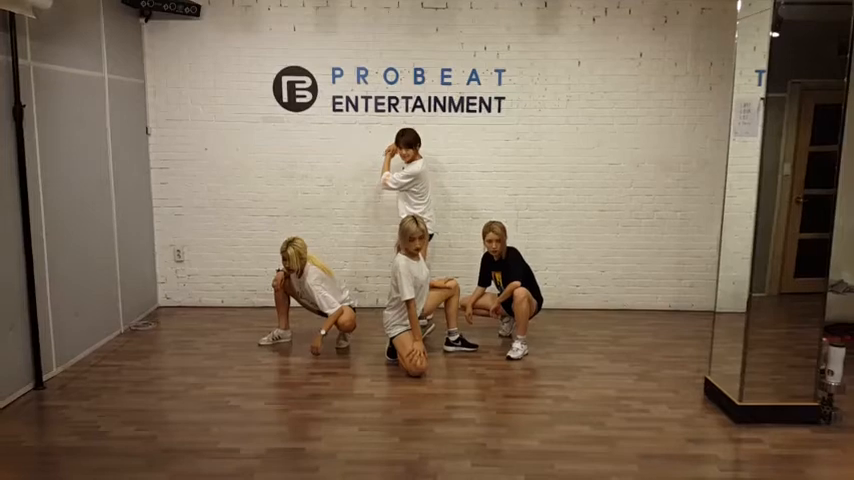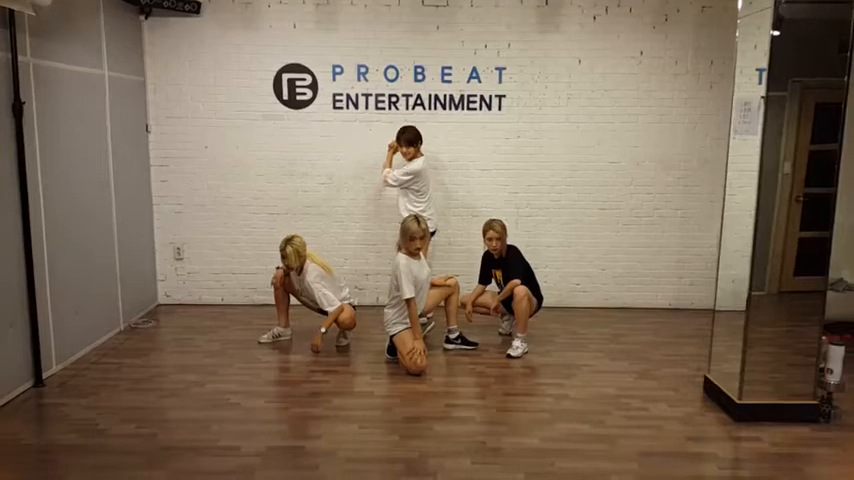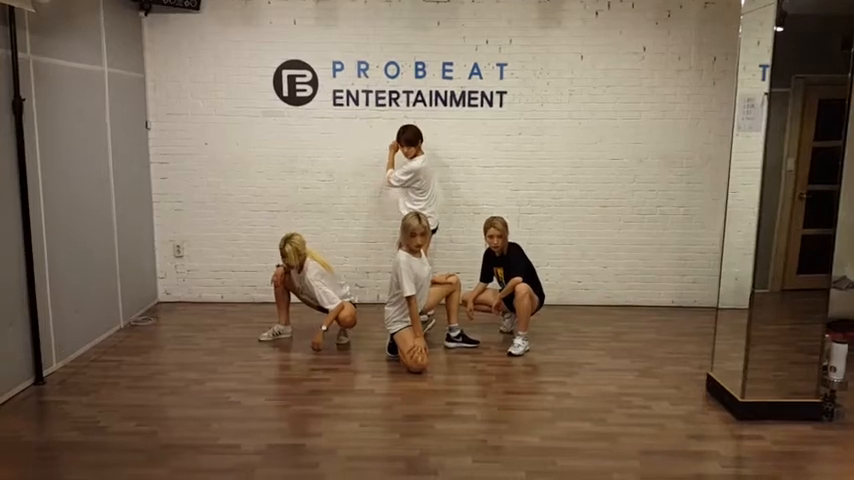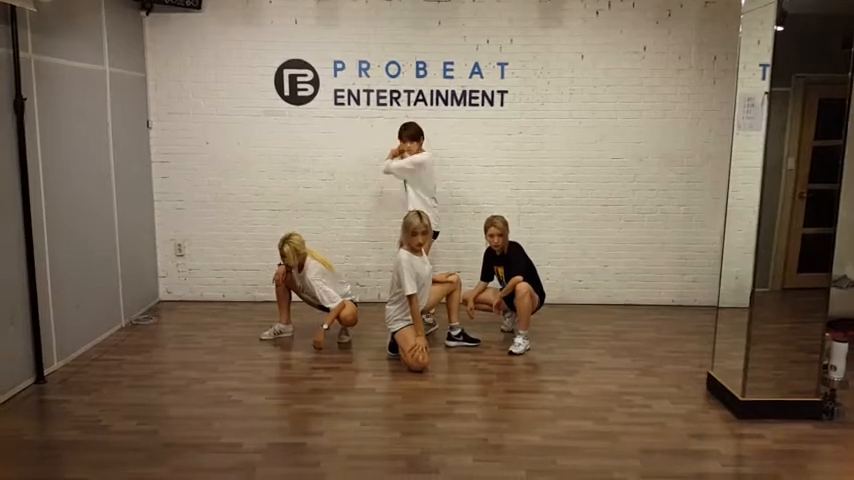
dt=0.4s
person 1, frame 1
left shoulder: (414, 170)
right shoulder: (415, 164)
left elbow: (386, 182)
left wrist: (387, 157)
right wrist: (392, 153)
left ankle: (424, 319)
person 1, frame 2
left shoulder: (414, 168)
right shoulder: (417, 162)
left elbow: (387, 178)
left wrist: (389, 155)
right wrist: (394, 151)
left ankle: (424, 317)
person 1, frame 3
left shoulder: (414, 167)
right shoulder: (420, 161)
left elbow: (391, 179)
left wrist: (391, 154)
right wrist: (395, 151)
left ankle: (425, 314)
right ankle: (423, 309)
person 1, frame 4
left shoulder: (420, 160)
right shoulder: (414, 161)
left elbow: (388, 167)
left wrist: (392, 155)
right wrist: (400, 155)
left hip: (427, 220)
right hip: (424, 218)
left ankle: (428, 318)
right ankle: (425, 312)
person 2, frame 1
left shoulder: (417, 254)
right shoulder: (401, 264)
right elbow: (410, 304)
left wrist: (434, 284)
right wrist: (418, 340)
left hip: (417, 307)
right hip: (399, 320)
left knee: (453, 286)
right knee: (417, 368)
left ankle: (453, 338)
right ankle: (397, 347)
person 2, frame 2
left shoulder: (418, 254)
right shoulder: (402, 263)
right elbow: (410, 303)
left wrist: (434, 282)
right wrist: (418, 338)
right hip: (399, 318)
left knee: (452, 284)
right knee: (417, 366)
left ankle: (453, 336)
right ankle: (397, 345)
person 2, frame 3
left shoulder: (419, 251)
right shoulder: (402, 260)
right elbow: (410, 301)
left wrist: (435, 279)
right wrist: (419, 336)
left hip: (418, 303)
right hip: (400, 317)
left knee: (453, 282)
right knee: (418, 364)
left ankle: (454, 334)
right ankle: (398, 342)
person 2, frame 4
left shoulder: (420, 250)
right shoulder: (404, 259)
right elbow: (412, 300)
left wrist: (435, 278)
right wrist: (420, 335)
left hip: (419, 303)
right hip: (401, 316)
left knee: (454, 280)
right knee: (419, 363)
left ankle: (455, 333)
right ankle: (399, 341)
person 3, frame 1
left shoulder: (512, 255)
right shoulder: (487, 258)
left elbow: (516, 283)
right elbow: (482, 286)
left wrist: (497, 301)
right wrist: (470, 305)
left hip: (529, 302)
right hip: (507, 301)
left knee: (520, 292)
right knee: (464, 303)
left ankle: (521, 343)
right ankle: (507, 318)
person 3, frame 2
left shoulder: (512, 253)
right shoulder: (487, 256)
left elbow: (516, 282)
right elbow: (482, 284)
left wrist: (497, 299)
right wrist: (470, 303)
left hip: (530, 300)
right hip: (507, 299)
left knee: (520, 291)
right knee: (465, 301)
left ankle: (521, 341)
right ankle: (507, 316)
person 3, frame 3
left shoulder: (514, 251)
right shoulder: (489, 253)
left elbow: (517, 279)
right elbow: (484, 281)
left wrist: (499, 297)
right wrist: (471, 300)
left hip: (531, 298)
right hip: (508, 297)
left knee: (521, 288)
right knee: (466, 298)
left ankle: (522, 339)
right ankle: (508, 314)
person 3, frame 4
left shoulder: (515, 250)
right shoulder: (489, 253)
left elbow: (518, 278)
right elbow: (484, 281)
left wrist: (499, 296)
right wrist: (472, 299)
left hip: (532, 297)
right hip: (509, 296)
left knee: (522, 287)
right knee: (467, 297)
left ankle: (523, 338)
right ankle: (509, 314)
person 4, frame 1
left shoulder: (311, 280)
right shoulder: (297, 265)
left elbow: (336, 310)
right elbow: (287, 269)
left wrist: (320, 335)
right wrist: (281, 272)
left hip: (341, 305)
right hip: (318, 302)
left knee: (345, 323)
right knee: (280, 284)
left ankle: (343, 333)
right ankle: (283, 331)
person 4, frame 2
left shoulder: (311, 278)
right shoulder: (297, 263)
left elbow: (337, 307)
right elbow: (286, 267)
left wrist: (320, 333)
right wrist: (280, 270)
left hip: (340, 303)
right hip: (318, 299)
left knee: (346, 321)
right knee: (280, 281)
left ankle: (343, 332)
right ankle: (283, 328)
person 4, frame 3
left shoulder: (312, 275)
right shoulder: (297, 260)
left elbow: (337, 305)
right elbow: (287, 265)
left wrist: (321, 331)
right wrist: (281, 268)
left hip: (341, 301)
right hip: (318, 298)
left knee: (347, 319)
right knee: (280, 279)
left ankle: (344, 329)
right ankle: (283, 326)
person 4, frame 4
left shoulder: (312, 275)
right shoulder: (300, 259)
left elbow: (338, 303)
right elbow: (287, 264)
left wrist: (322, 330)
right wrist: (282, 266)
left hip: (342, 299)
right hip: (319, 296)
left knee: (348, 317)
right knee: (281, 277)
left ankle: (345, 328)
right ankle: (284, 325)
